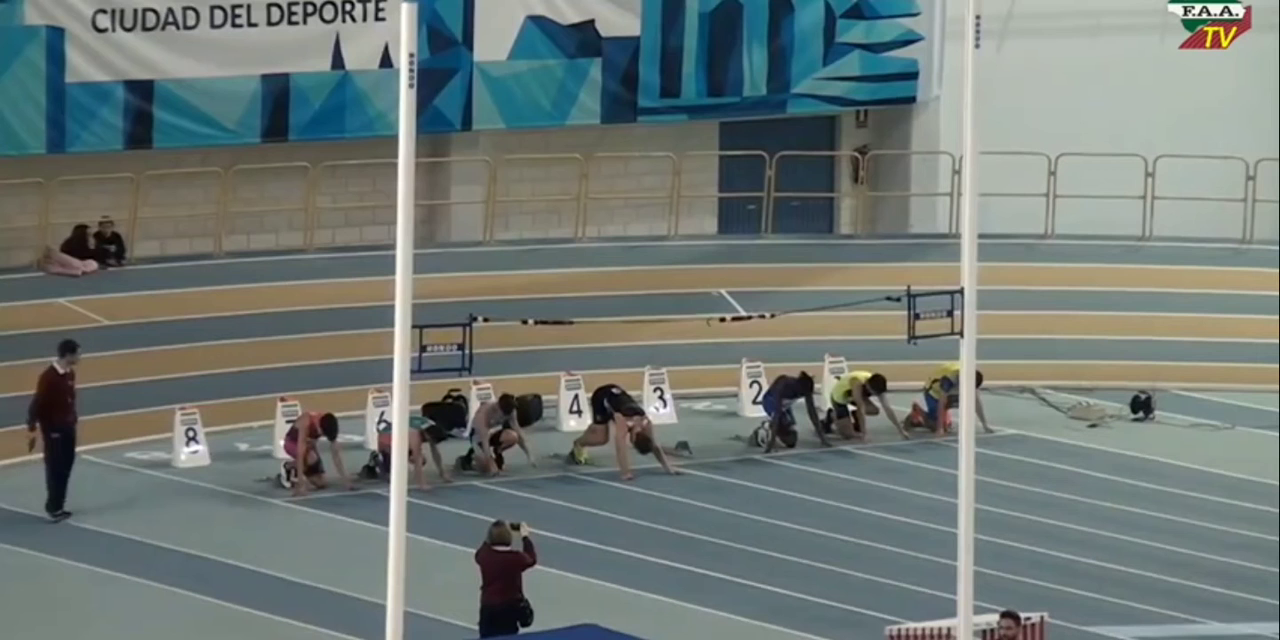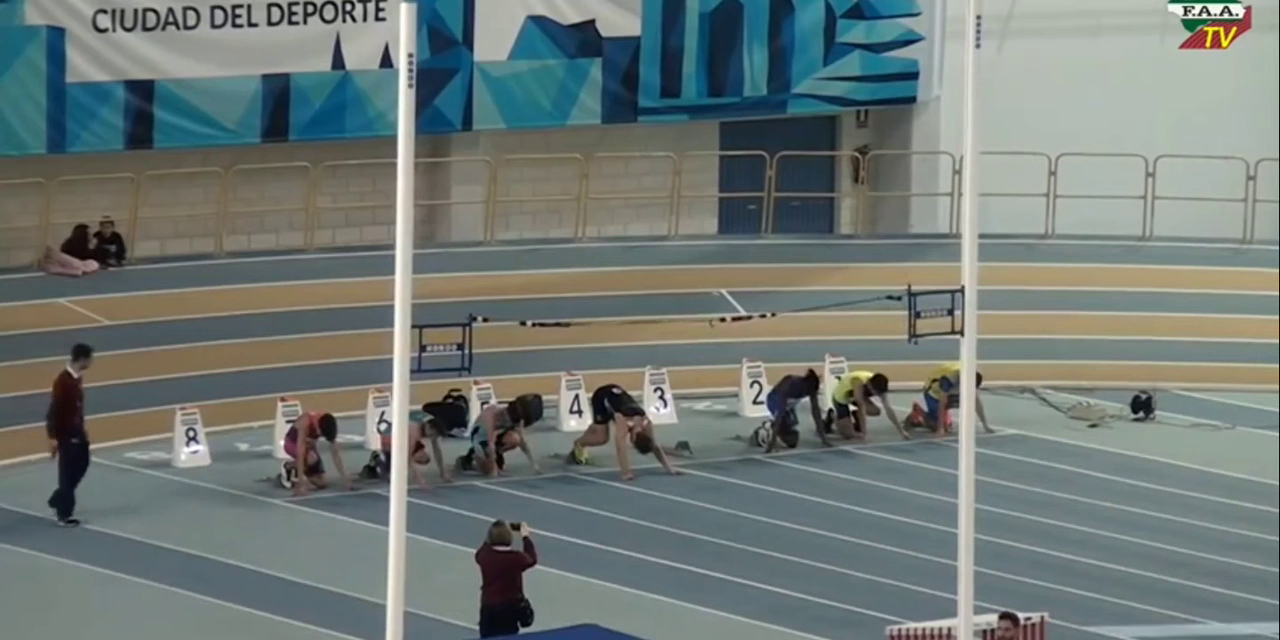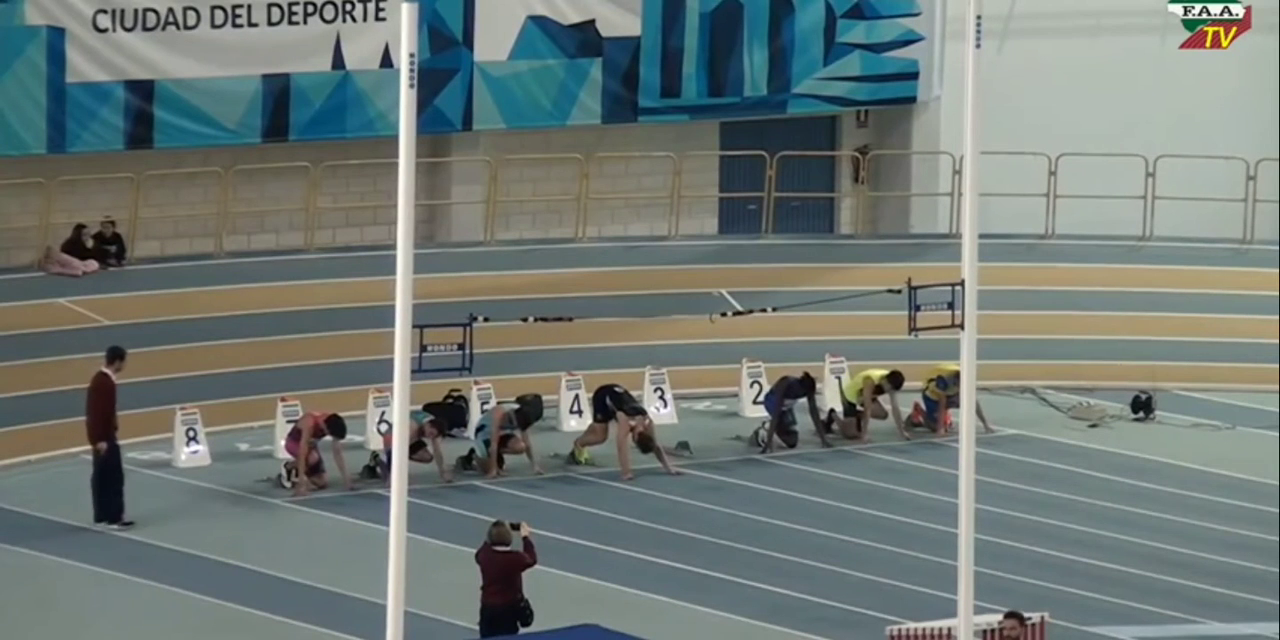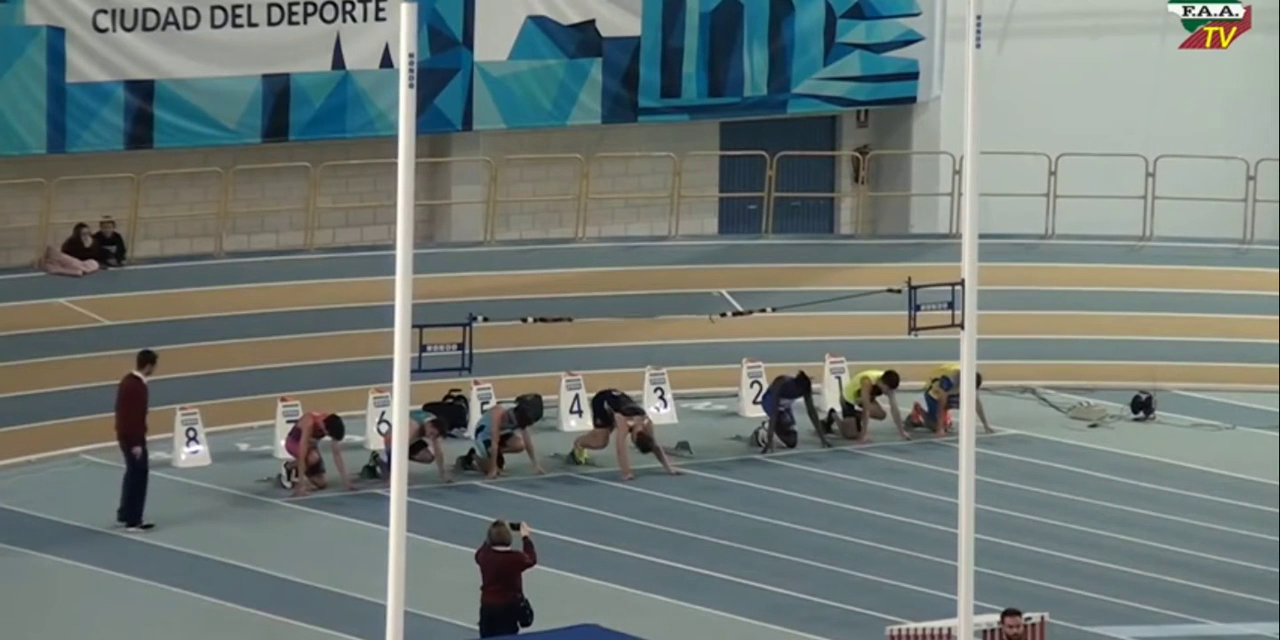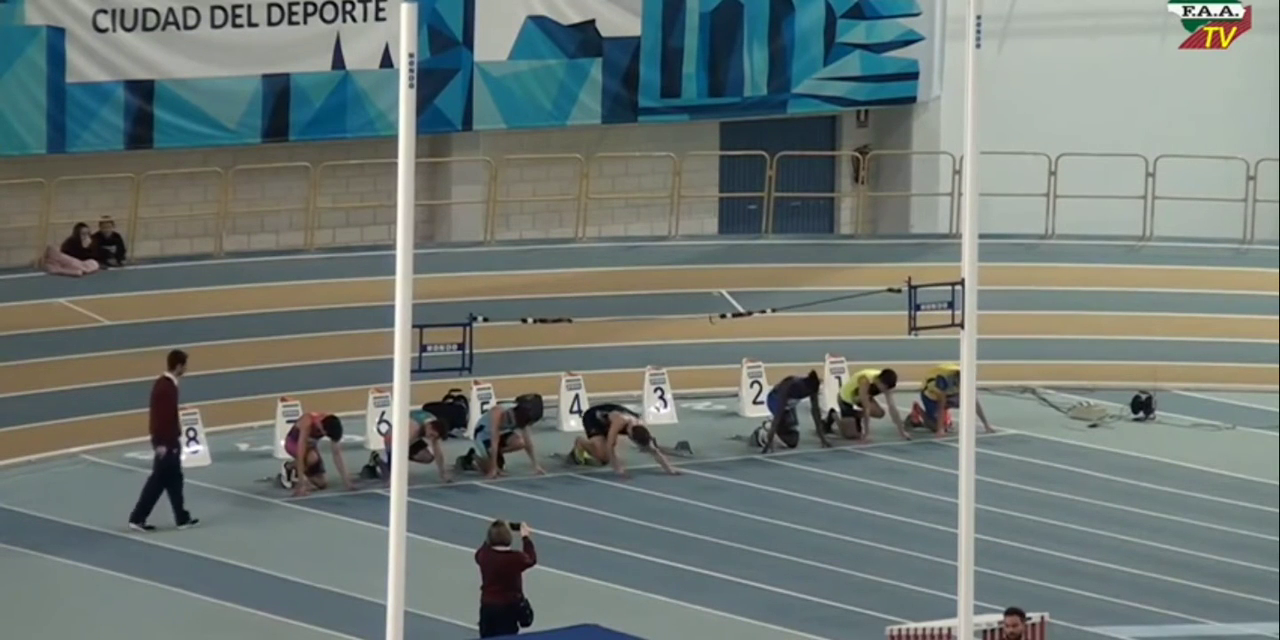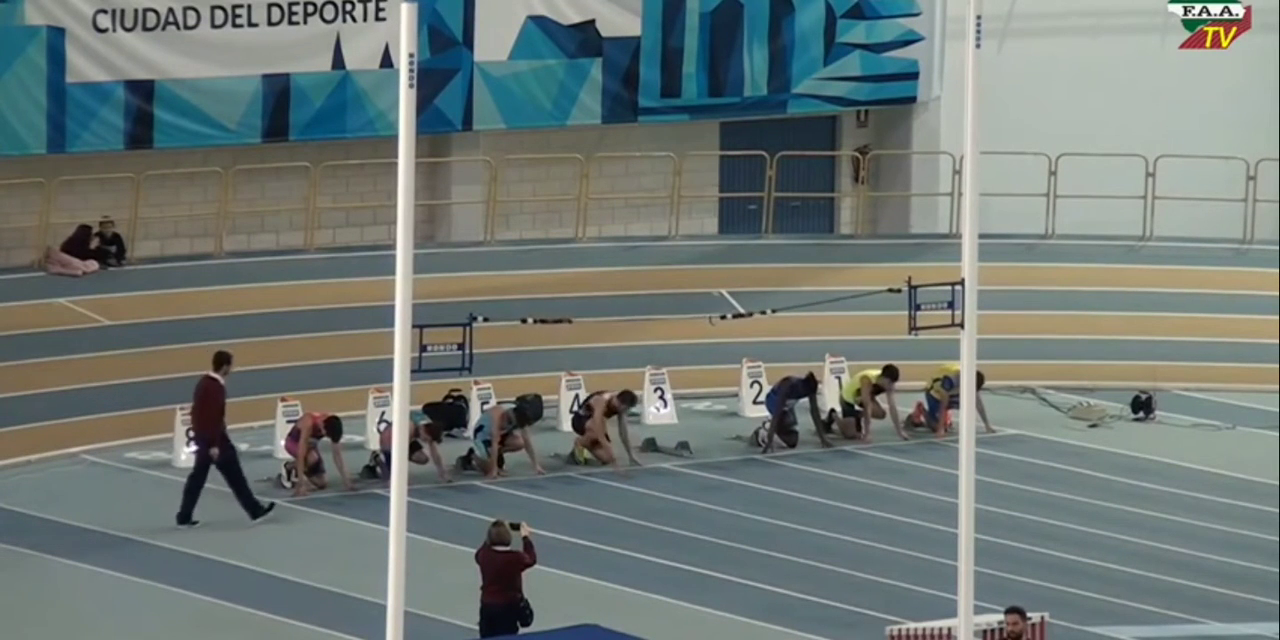
dt=0.7s
person 1, frame 1
left shoulder: (70, 374)
right shoulder: (48, 377)
right elbow: (37, 404)
left wrist: (74, 421)
right wrist: (32, 428)
left hip: (68, 427)
right hip: (53, 429)
left knee: (66, 467)
right knee: (55, 468)
left ankle: (57, 506)
right ankle: (53, 508)
person 1, frame 2
left shoulder: (77, 377)
right shoulder: (63, 381)
right elbow: (54, 410)
left wrist: (81, 427)
right wrist: (52, 437)
left hip: (76, 430)
right hip: (66, 433)
left knee: (81, 465)
right knee: (69, 472)
left ankle: (58, 500)
right ankle: (64, 514)
person 1, frame 3
left shoulder: (99, 378)
right shoulder: (106, 383)
right elbow: (102, 412)
right wrist: (101, 439)
left hip: (98, 435)
right hip: (104, 436)
left knee: (101, 475)
right knee: (114, 476)
left ankle: (101, 515)
right ankle: (114, 518)
person 1, frame 4
left shoulder: (128, 381)
right shoulder: (138, 386)
right elbow: (135, 416)
right wrist: (136, 443)
left hip: (124, 435)
right hip: (133, 438)
left knee: (132, 475)
right knee: (138, 478)
left ankle: (124, 514)
right ankle: (133, 521)
person 1, frame 5
left shoulder: (164, 383)
right shoulder: (167, 387)
right elbow: (162, 416)
right wrist: (162, 443)
left hip: (168, 439)
right hip: (166, 440)
left knee: (174, 477)
right knee: (160, 479)
left ankle: (182, 518)
right ankle: (137, 518)
person 1, frame 6
left shoulder: (203, 383)
right shoulder: (216, 388)
left elbow: (197, 412)
right elbow: (214, 418)
right wrist: (214, 445)
left hip: (202, 437)
right hip: (216, 439)
left knee: (197, 477)
right knee: (235, 476)
left ankle: (184, 517)
right ankle: (255, 510)
